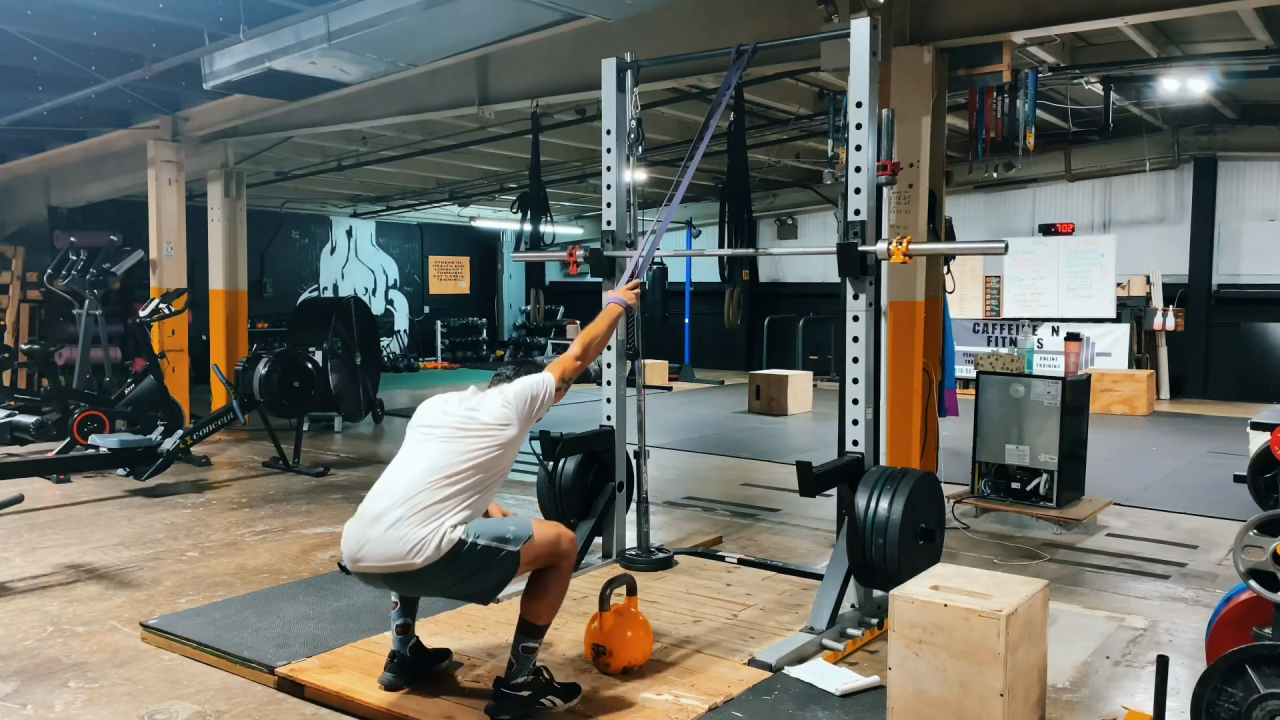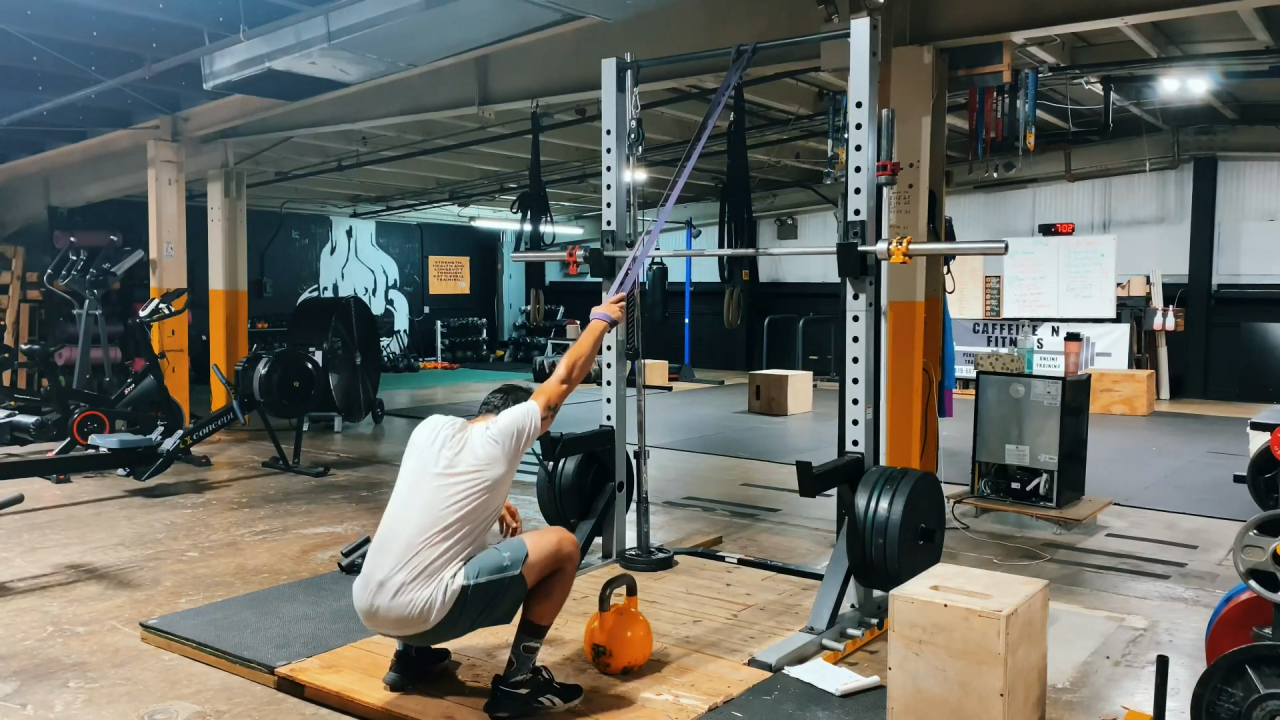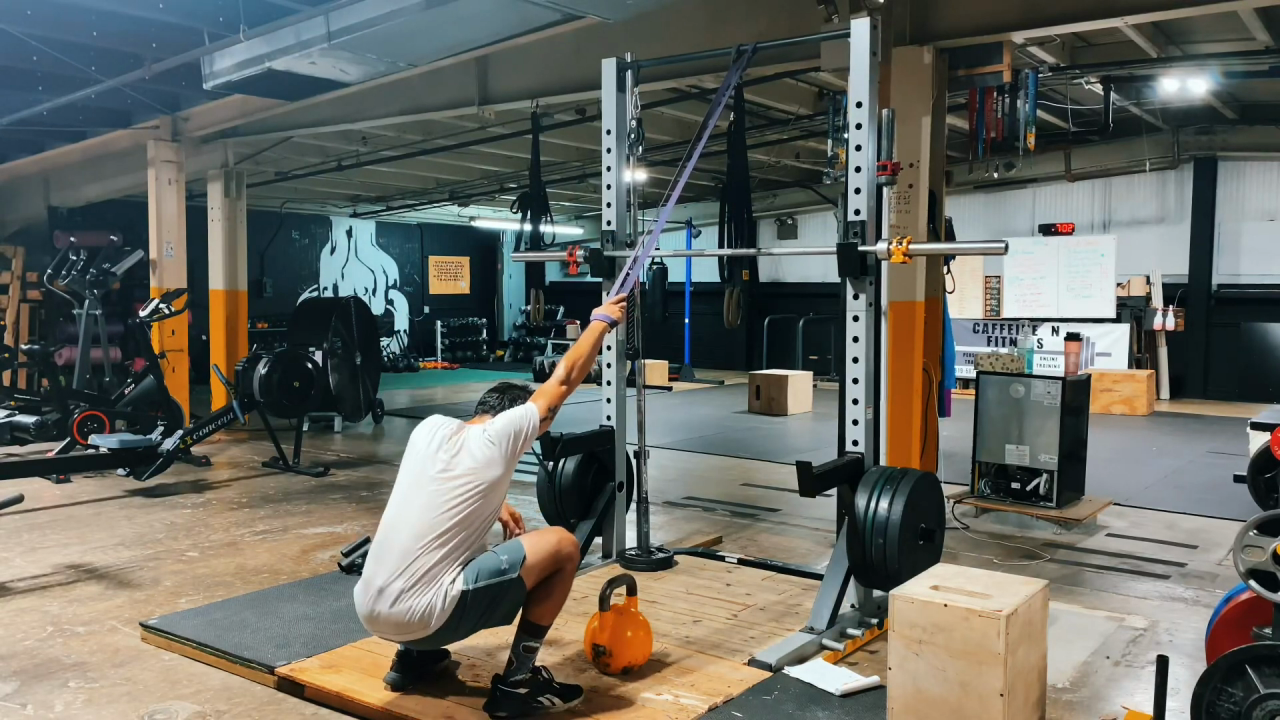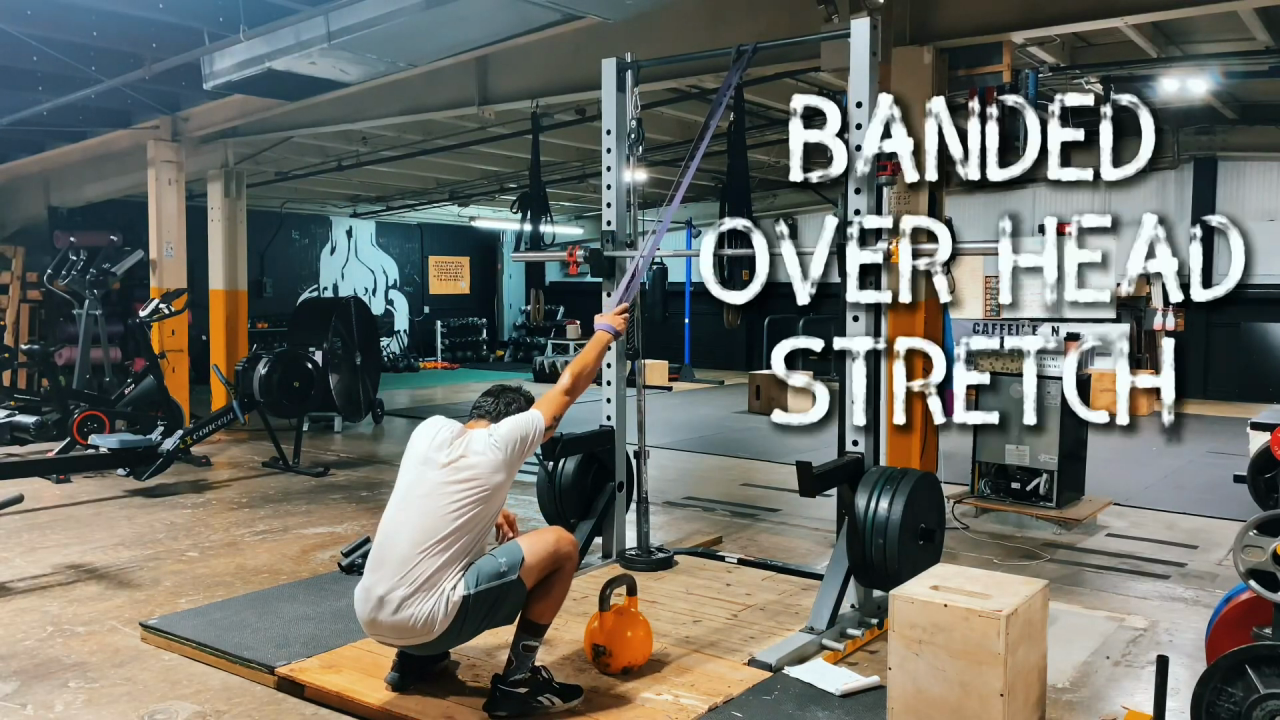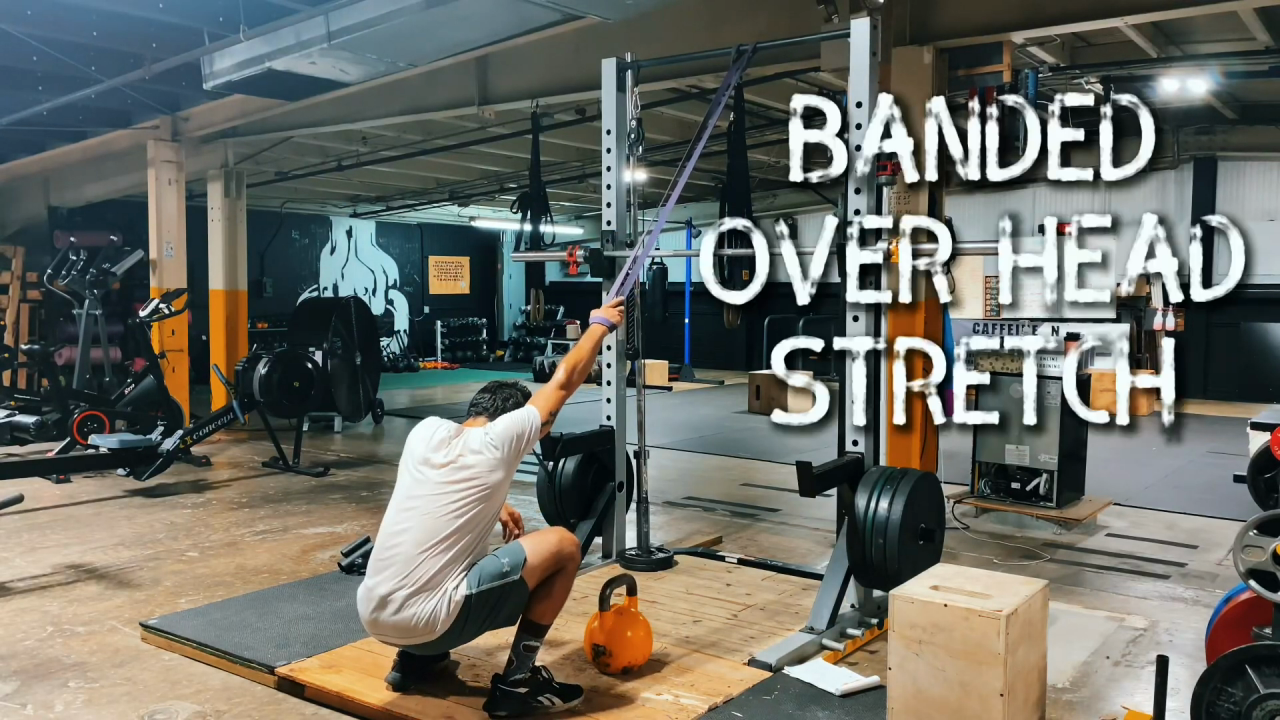
dt=0.4s
person 1, frame 1
left shoulder: (438, 402)
right shoulder: (514, 401)
right elbow: (578, 355)
left wrist: (483, 506)
right wrist: (618, 304)
left hip: (357, 553)
right hip: (412, 558)
right knee: (561, 545)
left ankle: (404, 654)
person 1, frame 2
left shoulder: (431, 428)
right shoulder: (500, 437)
right elbow: (564, 379)
right wrist: (602, 320)
left hip: (368, 605)
right hip: (422, 612)
right knee: (563, 546)
left ankle: (410, 657)
right ankle: (517, 684)
person 1, frame 3
left shoulder: (430, 428)
right shoulder: (498, 437)
right elbow: (562, 380)
right wrist: (602, 320)
left hip: (370, 611)
right hip: (422, 617)
right knee: (563, 546)
left ankle: (411, 657)
right ankle: (516, 684)
person 1, frame 4
left shoulder: (431, 429)
right shoulder: (499, 443)
right elbow: (567, 387)
right wrist: (606, 331)
left hip: (369, 615)
right hip: (425, 621)
right knee: (561, 545)
left ankle: (412, 658)
right ankle: (515, 684)
person 1, frame 5
left shoulder: (427, 431)
right shoulder: (498, 440)
right elbow: (564, 381)
right wrist: (600, 324)
left hip: (372, 615)
right hip: (427, 621)
right knee: (563, 545)
left ankle: (413, 659)
right ankle: (516, 684)
